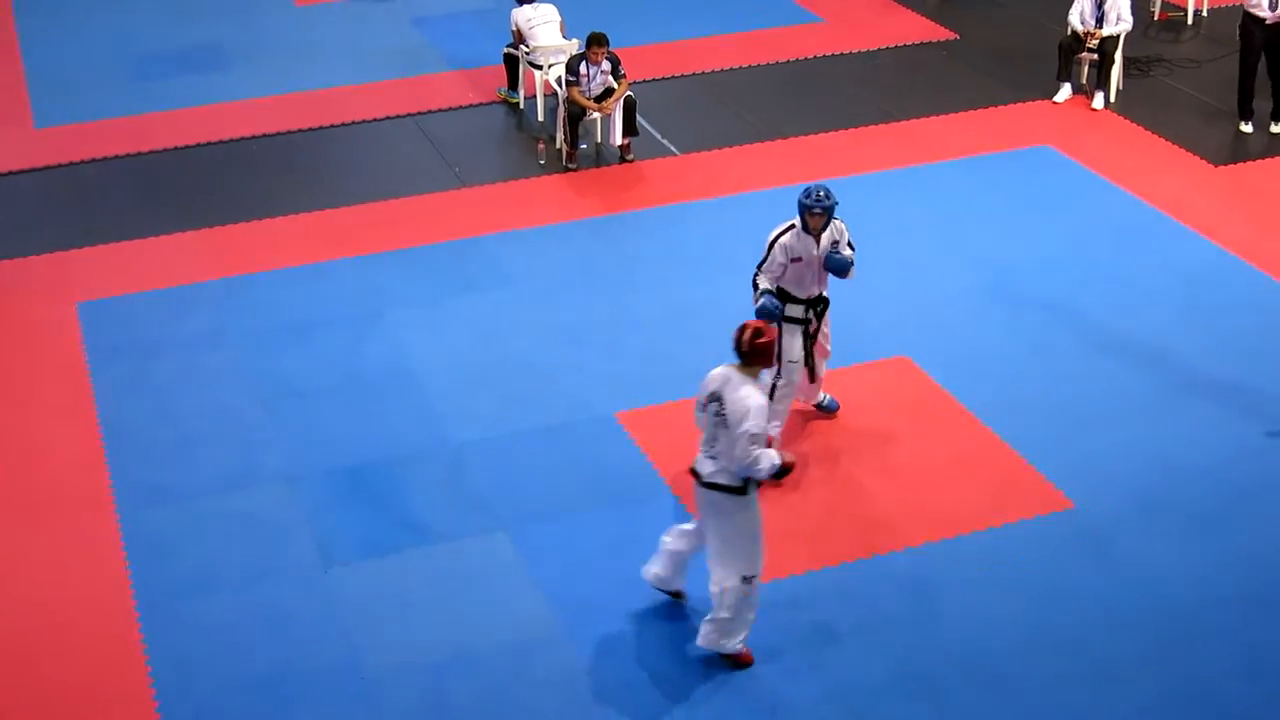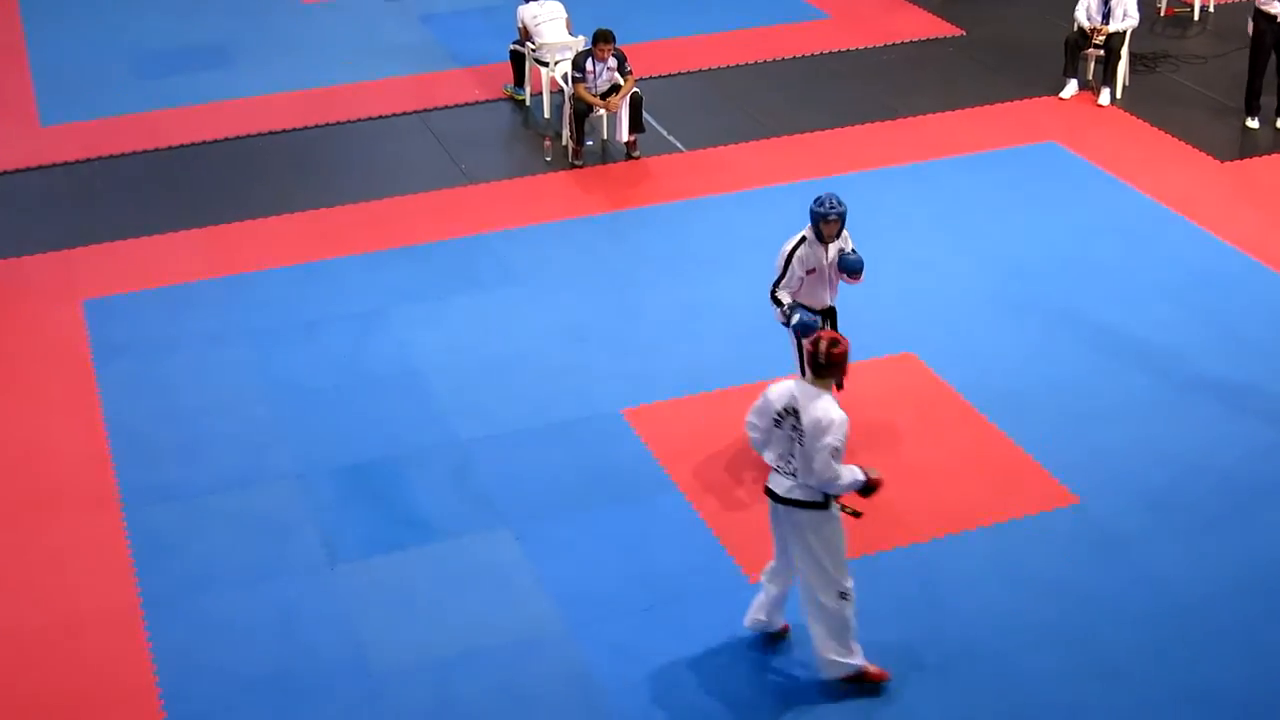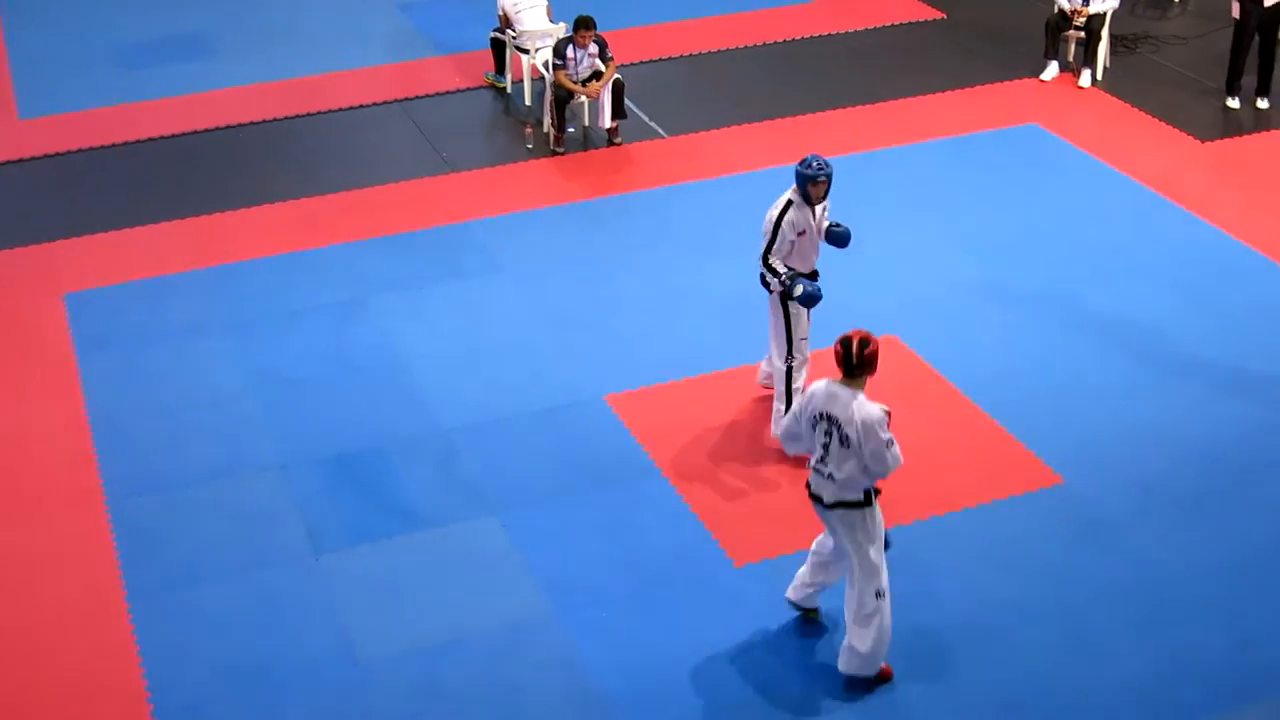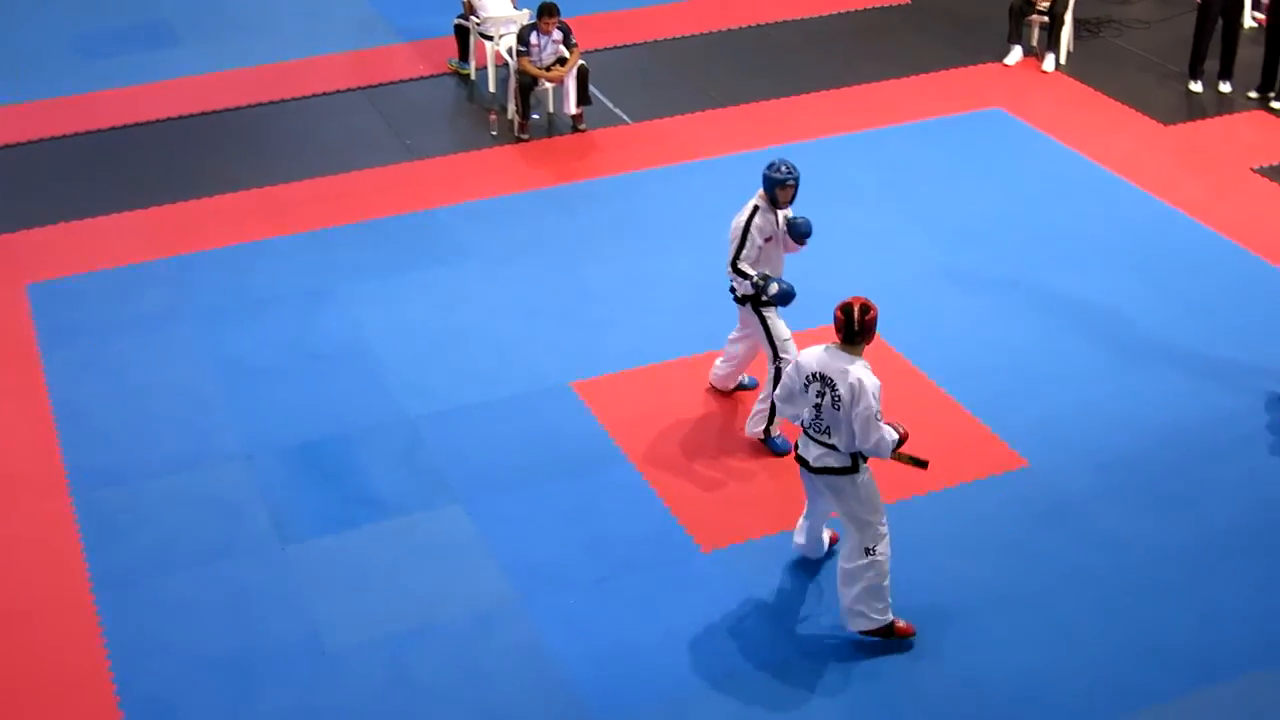
dt=0.2s
person 1, frame 1
left shoulder: (717, 376)
right shoulder: (753, 402)
right elbow: (746, 460)
right wrist: (776, 461)
left hip: (704, 474)
right hip: (733, 489)
left knee: (701, 529)
right knee: (741, 566)
left ankle: (663, 574)
right ankle: (721, 641)
person 1, frame 2
left shoulder: (781, 389)
right shoulder: (830, 416)
left elbow: (754, 430)
right elbow: (827, 476)
right wrist: (861, 479)
left hip: (779, 492)
right hip: (811, 506)
left knee: (786, 559)
right knee: (830, 584)
left ankle: (763, 619)
right ankle: (844, 664)
person 1, frame 3
left shoulder: (815, 391)
right shoulder: (869, 414)
left elbow: (789, 439)
right elbow: (886, 465)
right wrist: (886, 429)
left hip: (819, 491)
right hip: (854, 503)
left knee: (836, 542)
right knee: (868, 579)
left ankle: (805, 593)
right ankle: (863, 662)
person 1, frame 4
left shoulder: (807, 357)
right shoulder: (864, 381)
left elbow: (784, 402)
right elbow: (870, 441)
right wrist: (894, 435)
left hip: (808, 455)
right hip: (842, 468)
left knee: (820, 505)
right knee: (869, 539)
left ankle: (813, 544)
right ankle: (874, 619)
person 2, frame 1
left shoulder: (836, 227)
right shoulder: (784, 238)
left elbow: (846, 256)
right elbow: (763, 272)
left wrist: (845, 262)
right wrist: (763, 295)
left hip: (816, 306)
right hip: (789, 310)
left knee: (817, 353)
right knee: (788, 371)
left ankle: (812, 396)
right ankle: (768, 435)
person 2, frame 2
left shoulder: (840, 238)
right shoulder: (798, 251)
left elbow: (850, 274)
right elbow: (779, 292)
left wrist: (853, 267)
right wrist: (794, 317)
left hip: (824, 314)
right hip: (804, 317)
person 2, frame 3
left shoulder: (817, 202)
right shoulder: (783, 214)
right elbow: (769, 259)
left wrist: (833, 232)
right wrist: (793, 285)
left hip: (803, 280)
right hip: (786, 288)
left knee: (784, 340)
right knee: (793, 355)
left ankle: (773, 377)
person 2, frame 4
left shoulder: (780, 208)
right shoulder: (750, 220)
left elbow: (784, 242)
right elbow: (737, 266)
left wrist: (796, 234)
right wrist: (766, 285)
left hip: (765, 290)
right hip: (754, 296)
left knee: (747, 336)
right knee: (783, 356)
left ankle: (725, 378)
right ankle: (764, 428)
